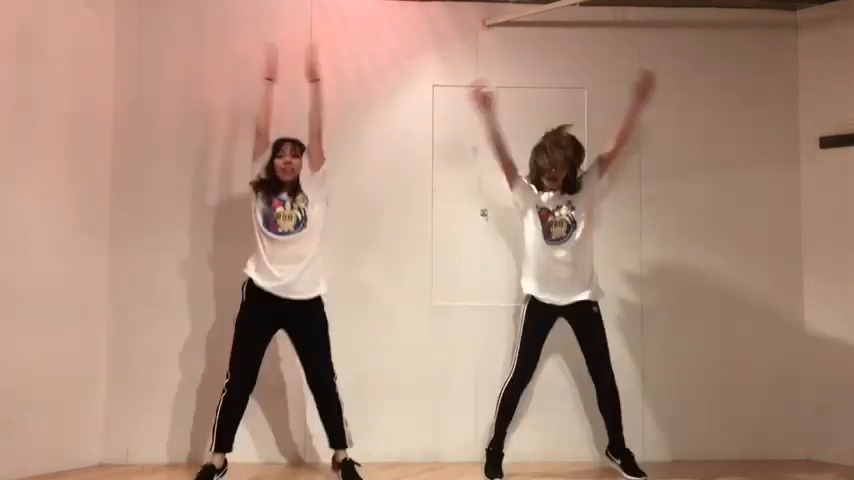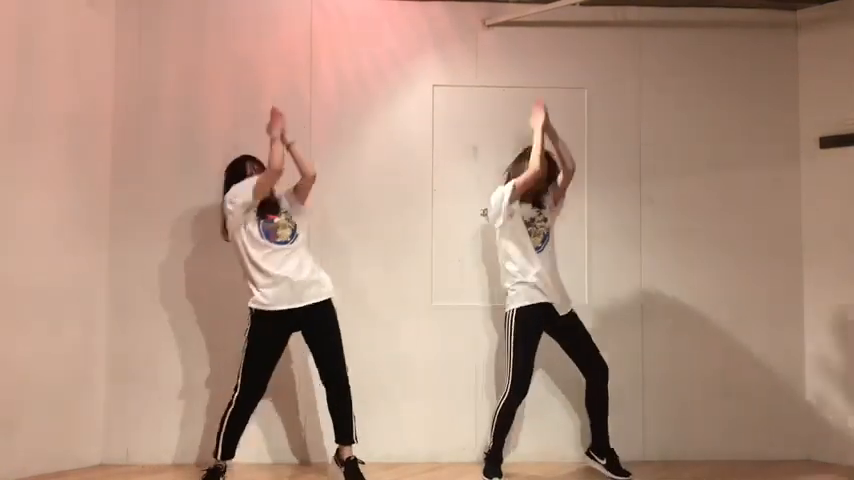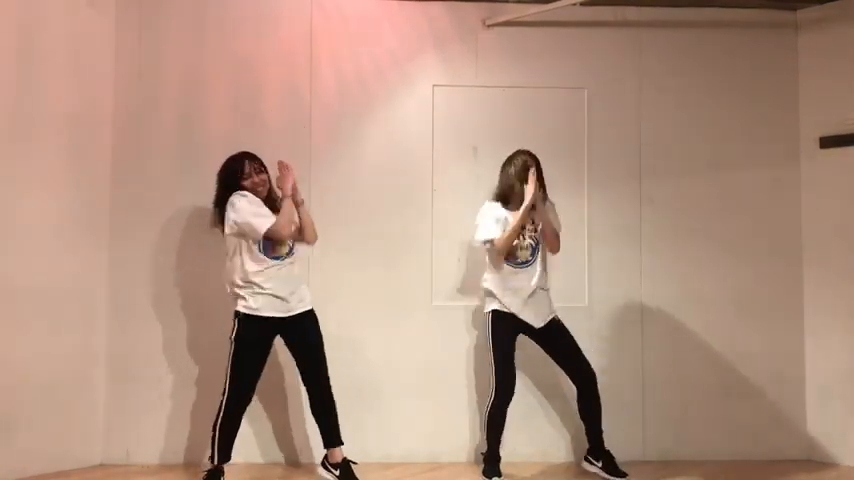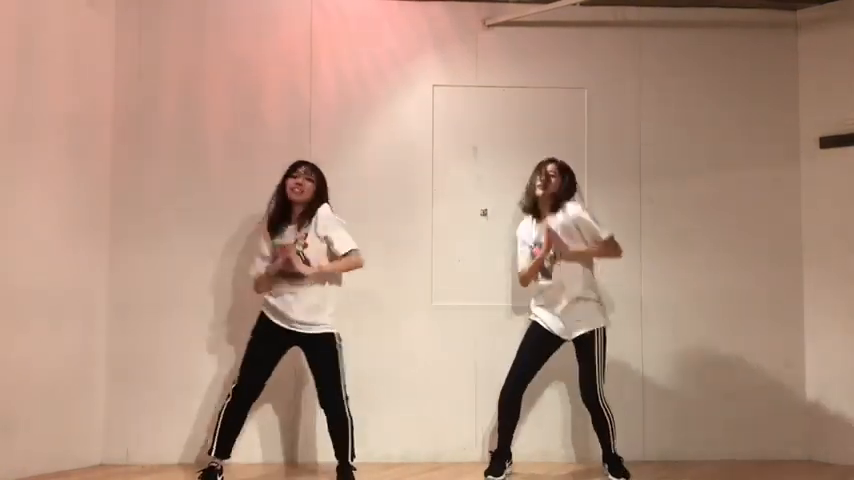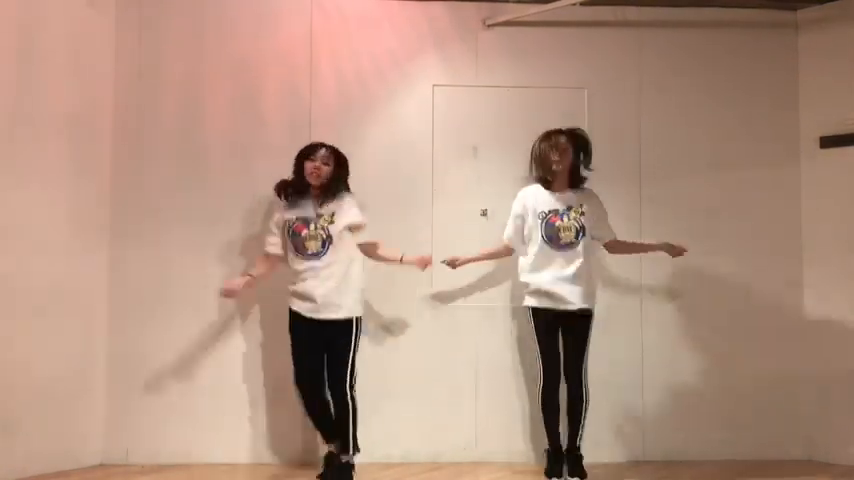
dt=0.5s
person 1, frame 1
left shoulder: (313, 188)
right shoulder: (262, 189)
left elbow: (316, 134)
right elbow: (261, 133)
left wrist: (315, 82)
right wrist: (269, 81)
left hip: (305, 299)
right hip: (260, 295)
left knee: (323, 380)
right knee: (239, 381)
person 1, frame 2
left shoulder: (285, 205)
right shoulder: (237, 199)
left elbow: (309, 175)
right elbow: (274, 168)
left wrist: (285, 139)
right wrist: (274, 133)
left hip: (315, 300)
right hip: (270, 307)
left knee: (336, 377)
right knee: (248, 390)
person 1, frame 3
left shoulder: (277, 206)
right shoulder: (240, 203)
left elbow: (310, 236)
right elbow: (277, 233)
left wrist: (296, 196)
right wrist: (288, 194)
left hip: (297, 307)
right hip: (255, 311)
left knee: (318, 380)
right knee: (238, 391)
person 1, frame 4
left shoulder: (323, 216)
right shoulder: (273, 225)
left elbow: (356, 260)
right elbow: (260, 283)
left wrist: (308, 270)
right wrist: (280, 268)
left hip: (317, 326)
right hip: (274, 320)
left knee: (333, 398)
right knee: (243, 391)
person 1, frame 5
left shoulder: (344, 202)
right shoulder: (286, 205)
left elbow: (368, 247)
right elbow: (271, 256)
left wrist: (405, 259)
right wrist: (244, 279)
left hip: (341, 308)
right hip: (301, 308)
left knee: (339, 385)
right knee: (307, 384)
right ankle: (333, 447)
person 2, frame 1
left shoulder: (584, 187)
right shoulder: (527, 195)
left elbow: (613, 150)
right elbow: (505, 160)
left wrist: (637, 105)
right wrist: (488, 115)
left hip: (582, 295)
right hip: (541, 296)
left knee: (603, 375)
right knee: (521, 375)
person 2, frame 2
left shoulder: (545, 203)
right shoulder: (503, 201)
left elbow: (568, 169)
right elbow: (535, 170)
left wrist: (549, 128)
right wrist: (537, 127)
left hip: (555, 301)
right hip: (524, 302)
left knee: (598, 371)
right knee: (517, 387)
left ankle: (600, 449)
person 2, frame 3
left shoulder: (546, 209)
right shoulder: (492, 210)
left elbow: (553, 247)
right elbow: (501, 248)
left wrist: (538, 205)
right wrist: (525, 205)
left hip: (540, 308)
right hip: (503, 308)
left knee: (585, 377)
right knee: (503, 388)
person 2, frame 4
left shoulder: (572, 212)
right shoulder: (526, 227)
left elbow: (615, 250)
right elbow: (524, 279)
left wrist: (566, 251)
right wrist: (543, 254)
left hip: (585, 315)
right hip: (546, 317)
left knee: (593, 395)
right knee: (512, 388)
person 2, frame 5
left shoulder: (588, 198)
right shoulder: (528, 196)
left elbow: (610, 243)
right elbow: (509, 245)
left wrist: (655, 246)
right wrist: (467, 259)
left hip: (579, 298)
right hip: (541, 295)
left knee: (576, 375)
right knee: (551, 372)
right ankle: (554, 451)
